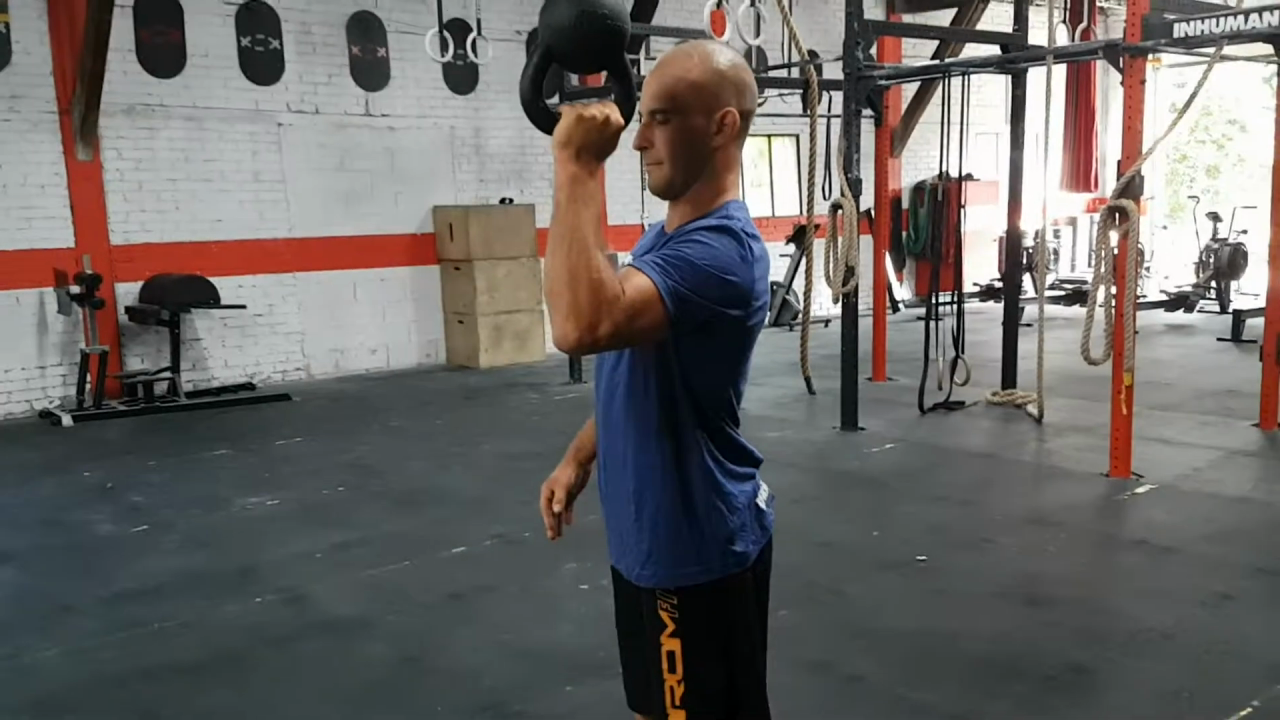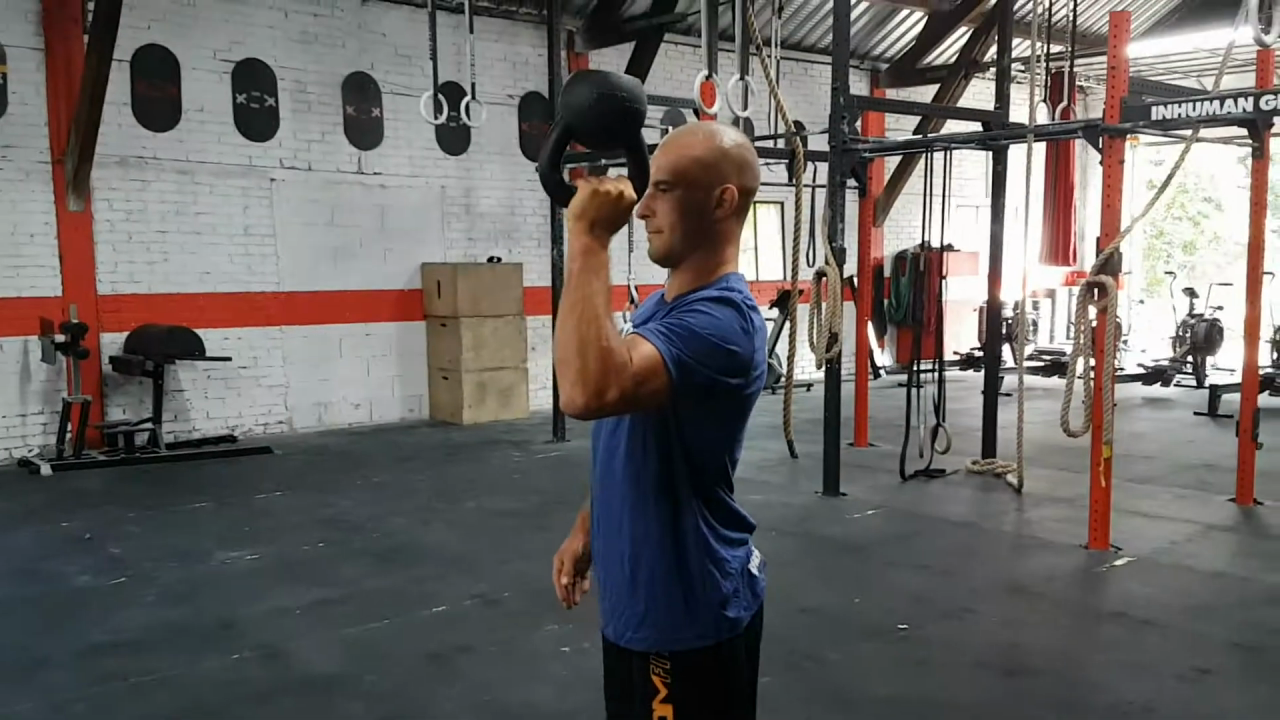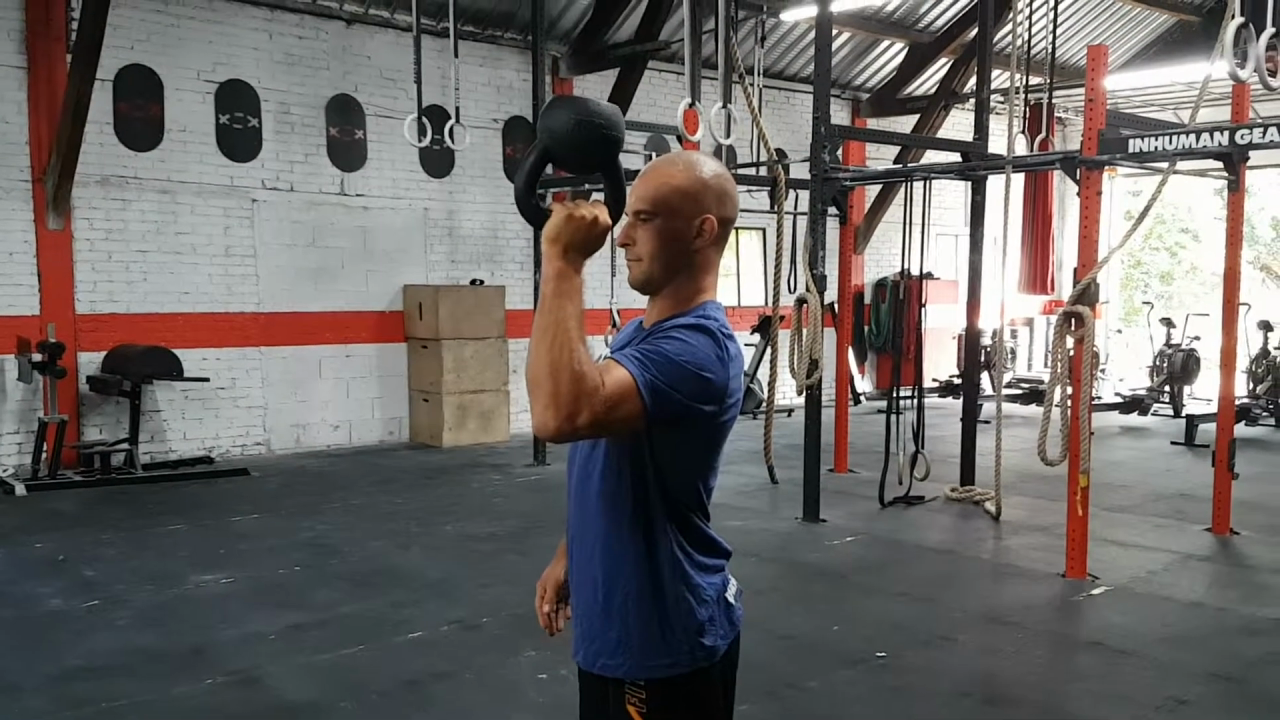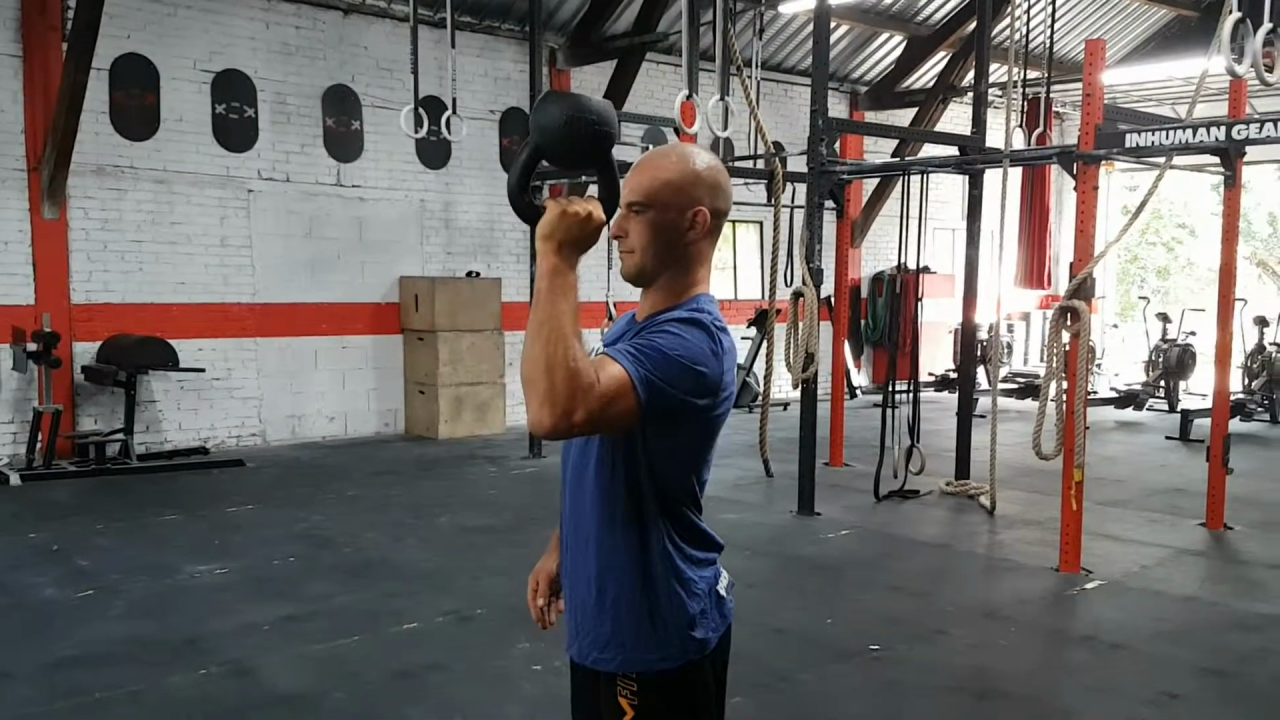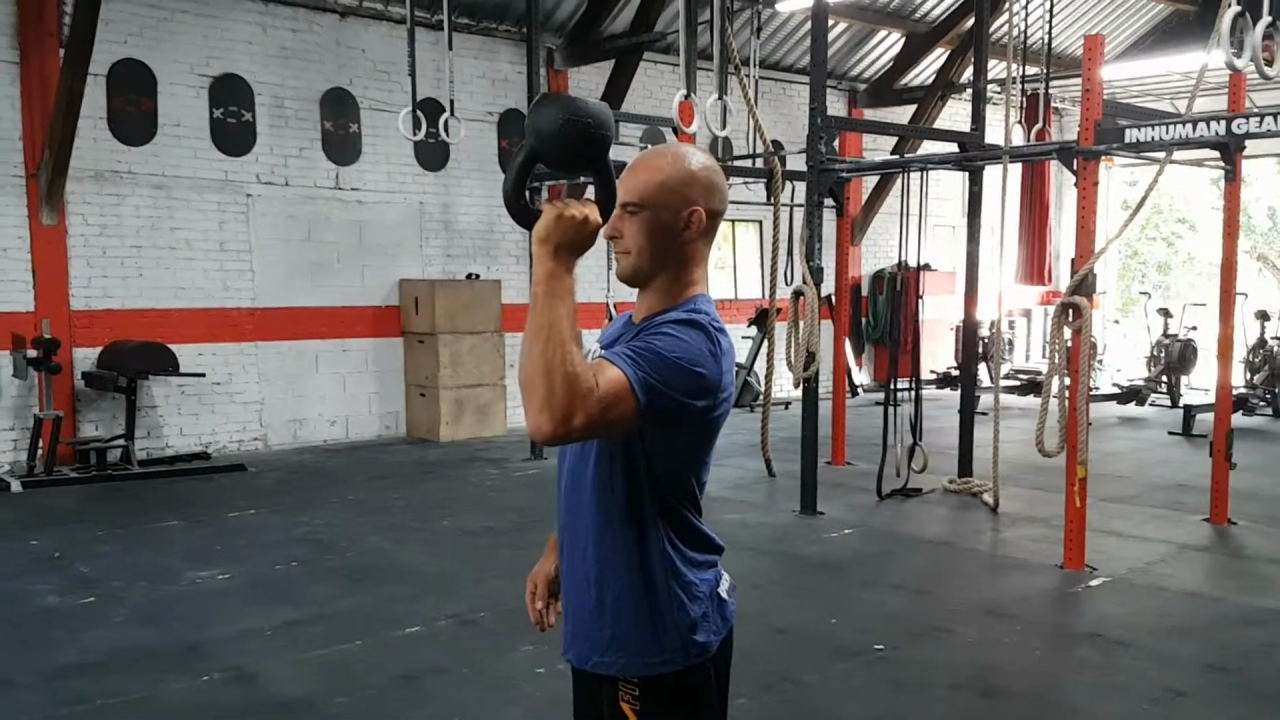
dt=1s
person 1, frame 1
left shoulder: (722, 249)
right shoulder: (666, 236)
left elbow: (582, 324)
left wrist: (577, 167)
right wrist: (577, 459)
left hip: (700, 544)
right hip: (651, 534)
person 1, frame 2
left shoulder: (721, 319)
right shoulder: (662, 307)
left elbow: (587, 390)
left wrist: (588, 238)
right wrist: (586, 529)
left hip: (689, 614)
right hip: (640, 600)
person 1, frame 3
left shoulder: (698, 348)
right shoulder: (642, 333)
left elbow: (559, 414)
left wrist: (562, 261)
right wrist: (568, 557)
left hip: (667, 638)
right hip: (617, 624)
person 1, frame 4
left shoulder: (691, 341)
right shoulder: (634, 326)
left elbow: (556, 411)
left wrist: (557, 257)
right wrist: (560, 548)
left hip: (659, 630)
right hip: (609, 617)
person 1, frame 5
left shoulder: (688, 343)
right shoulder: (629, 328)
left elbow: (555, 417)
left wrist: (554, 261)
right wrist: (559, 550)
left hip: (661, 634)
right hip: (610, 622)
